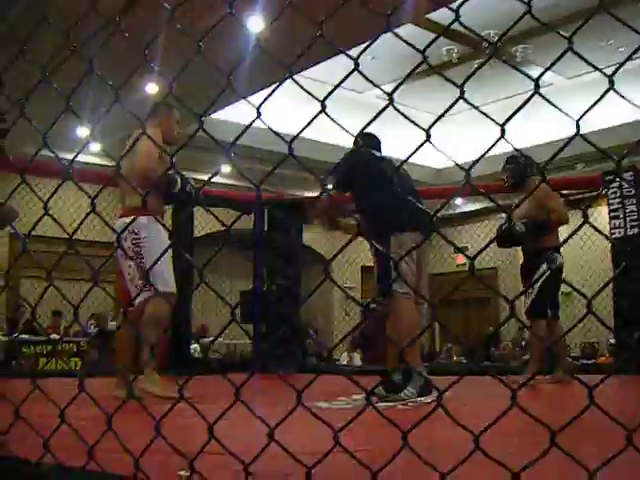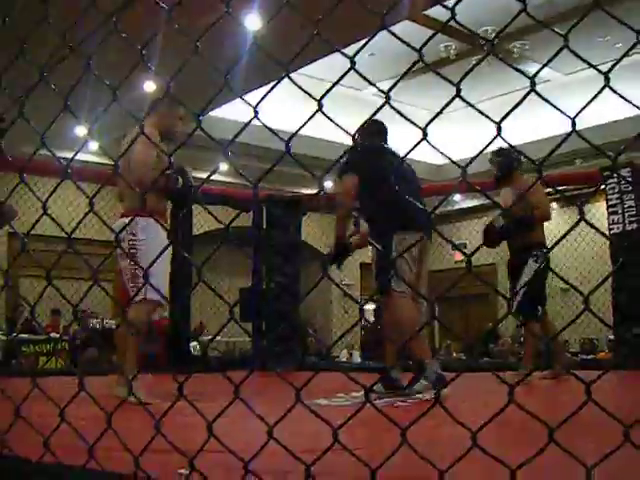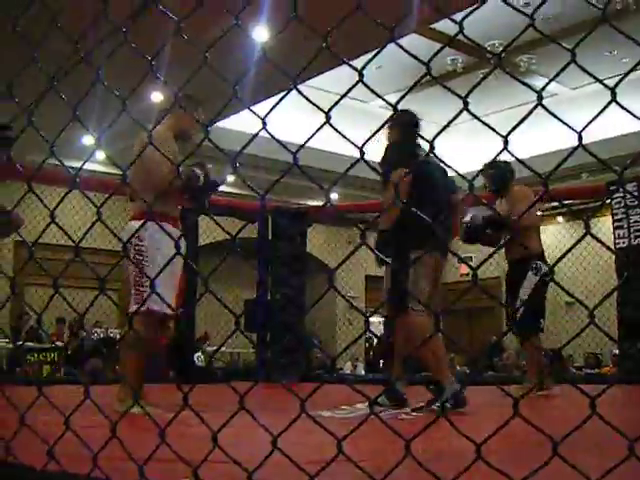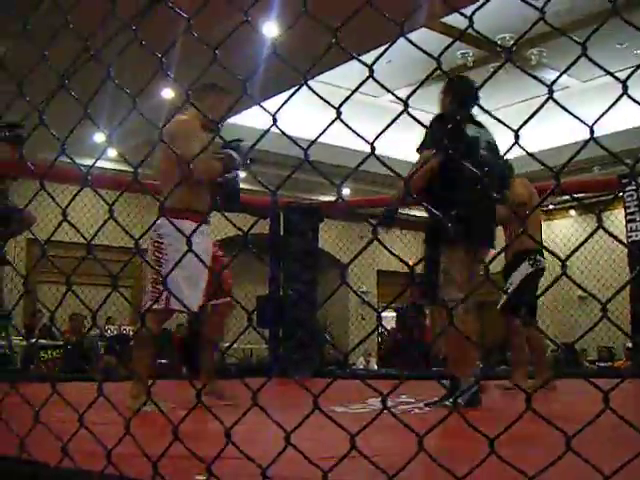
dt=0.3s
person 1, frame 1
left shoulder: (136, 144)
right shoulder: (151, 134)
right elbow: (146, 170)
left wrist: (168, 191)
right wrist: (173, 181)
left hip: (130, 224)
right hip: (143, 224)
left knee: (135, 306)
right knee: (162, 294)
left ankle: (123, 381)
right ankle: (148, 370)
person 1, frame 2
left shoulder: (144, 140)
right shoulder: (147, 134)
left elbow: (126, 188)
right elbow: (144, 175)
left wrist: (168, 186)
right wrist: (173, 179)
left hip: (140, 225)
right hip: (144, 225)
left knee: (133, 303)
right knee: (148, 300)
left ankle: (125, 377)
right ankle: (126, 381)
person 1, frame 3
left shoulder: (160, 141)
right shoulder: (160, 136)
left elbow: (136, 189)
right elbow: (162, 179)
left wrist: (188, 187)
right wrist: (194, 177)
left hip: (163, 232)
right hip: (154, 229)
left knee: (161, 313)
right knee: (146, 311)
left ankle: (134, 383)
right ankle: (126, 394)
person 1, frame 4
left shoulder: (197, 134)
right shoulder: (185, 124)
right elbow: (204, 171)
left wrist: (221, 183)
right wrist: (229, 159)
left hip: (199, 228)
right hip: (179, 228)
left knee: (222, 302)
right knee: (161, 308)
left ankle: (208, 380)
right ankle: (137, 392)
person 2, frame 1
left shoulder: (358, 158)
right shoulder: (389, 166)
left elbow: (329, 201)
left wrist: (314, 214)
left hip: (398, 229)
right hip: (417, 228)
left knee: (401, 296)
right knee: (408, 300)
left ankle: (415, 375)
right ankle: (396, 377)
person 2, frame 2
left shoulder: (361, 152)
right shoulder: (393, 159)
left elbow: (347, 190)
left wrist: (340, 238)
right wrist: (356, 240)
left hip: (397, 228)
right hip: (417, 226)
left knee: (394, 295)
right knee: (405, 298)
left ankle: (428, 367)
right ankle: (390, 375)
person 2, frame 3
left shoulder: (397, 149)
right shoulder: (431, 159)
left elbow: (400, 183)
right elbow: (455, 200)
left wrist: (383, 227)
left hip: (412, 240)
right hip: (435, 242)
left knee: (411, 311)
right knee: (402, 311)
left ankle: (449, 386)
right ankle: (395, 387)
person 2, frame 4
left shoulder: (445, 122)
right shoulder: (485, 133)
left elbow: (427, 167)
right elbow: (500, 183)
left wrist: (398, 199)
left hip: (453, 225)
right hip: (481, 229)
left knee: (452, 303)
right knee: (462, 302)
left ankle: (464, 386)
right ankle: (466, 378)
person 3, frame 1
left shoulder: (541, 189)
right shoulder: (521, 201)
left elbow: (562, 216)
left wrist: (533, 227)
right wrist: (512, 235)
left hip: (547, 257)
right hip: (532, 259)
left knee: (536, 311)
right knee: (548, 315)
left ankle: (532, 369)
right ankle: (561, 369)
person 3, frame 2
left shoulder: (527, 184)
right shoulder: (504, 193)
left elbow: (544, 213)
left wrist: (515, 221)
right wrist: (498, 230)
left hip: (533, 253)
right hip: (517, 255)
left knee: (526, 310)
right knee: (536, 312)
left ankle: (526, 368)
right ankle: (560, 361)
person 3, frame 3
left shoulder: (520, 193)
right shoulder: (499, 203)
left elbow: (527, 222)
right elbow: (495, 239)
left wrist: (491, 222)
right wrist: (479, 233)
left hip: (532, 265)
right hip: (516, 267)
left knee: (527, 324)
right knee: (520, 325)
left ankle: (532, 381)
right ankle: (540, 376)
person 3, frame 4
left shoulder: (520, 185)
right shoulder: (504, 201)
left elbow: (519, 199)
left hip: (528, 259)
right hip: (516, 260)
left knee: (507, 311)
right knee: (525, 321)
left ankle: (520, 373)
right ankle: (544, 374)
